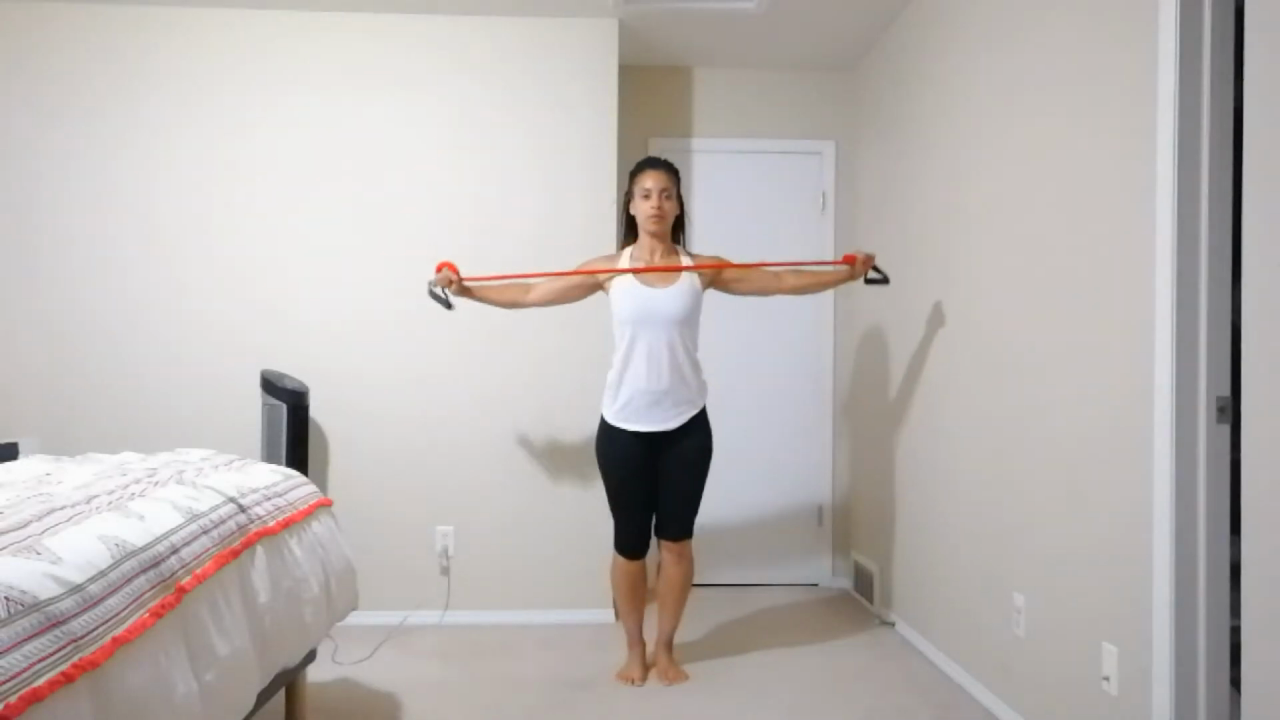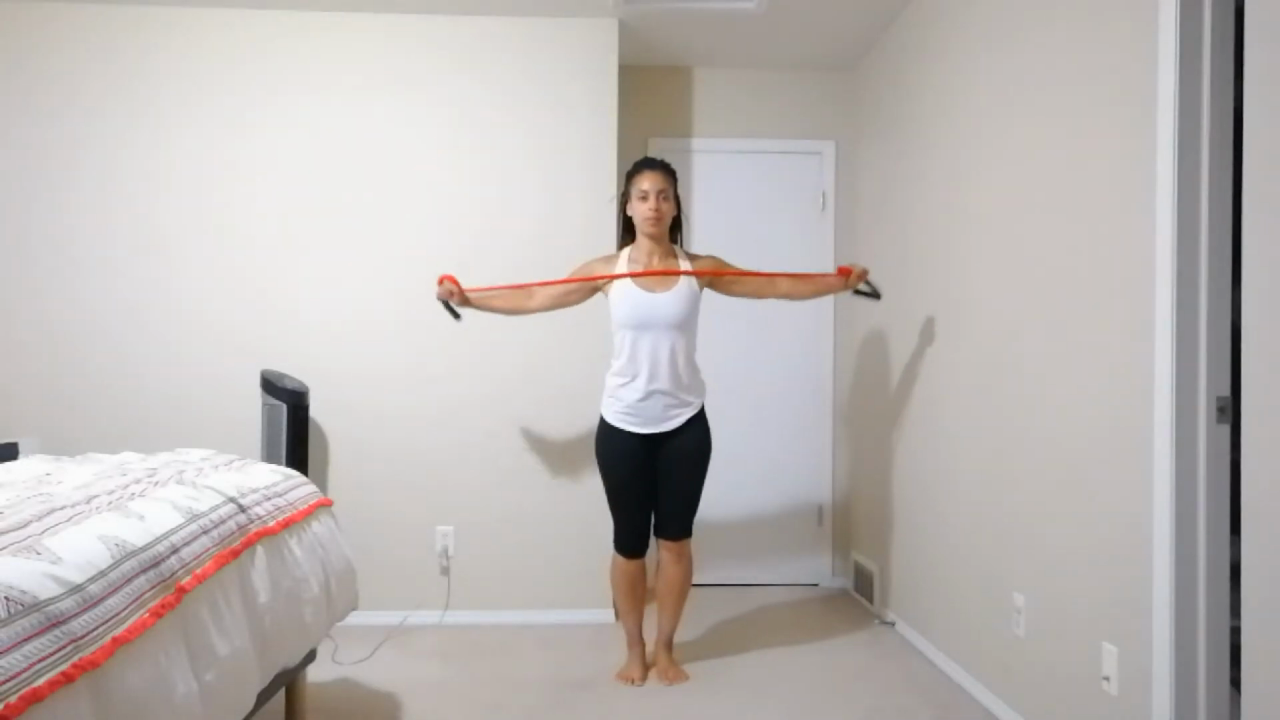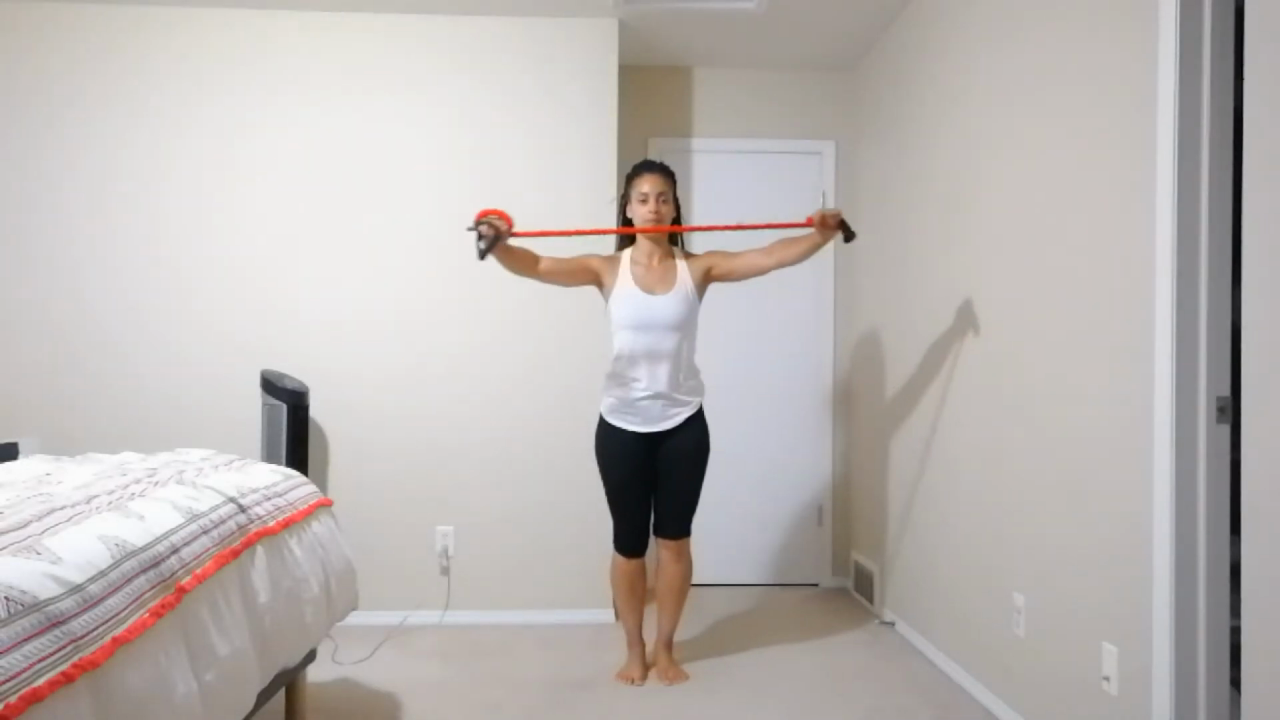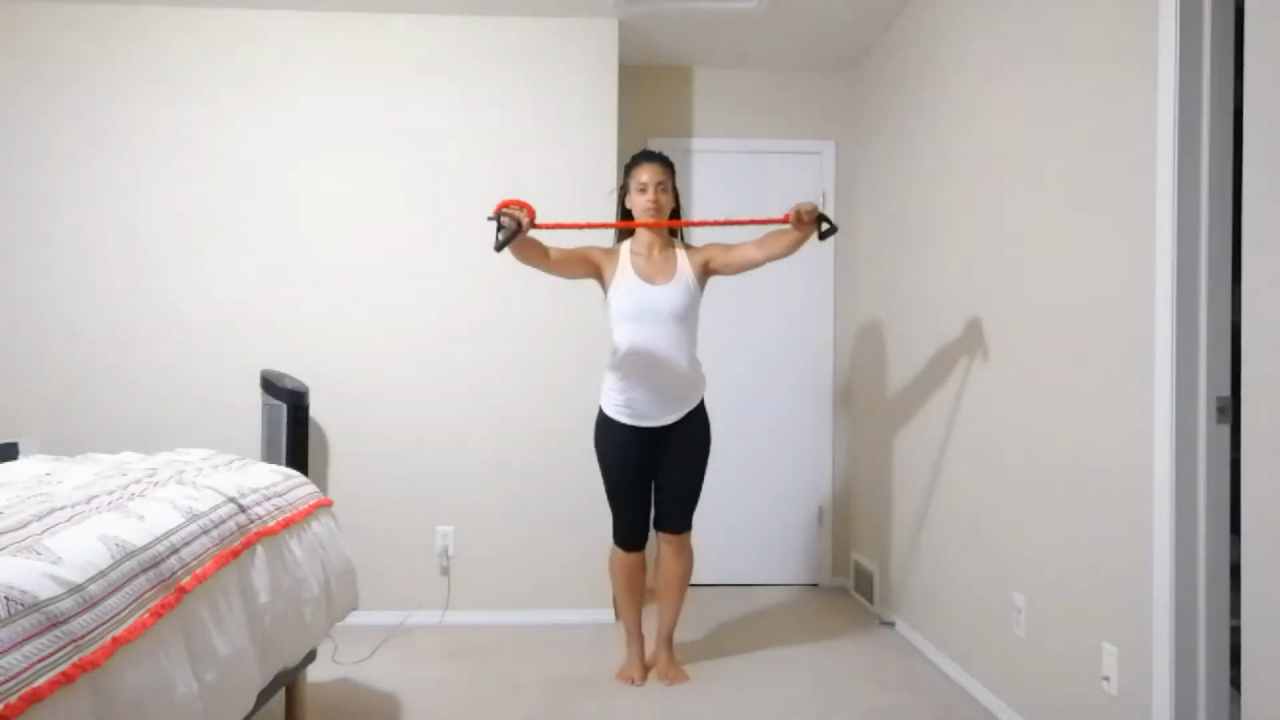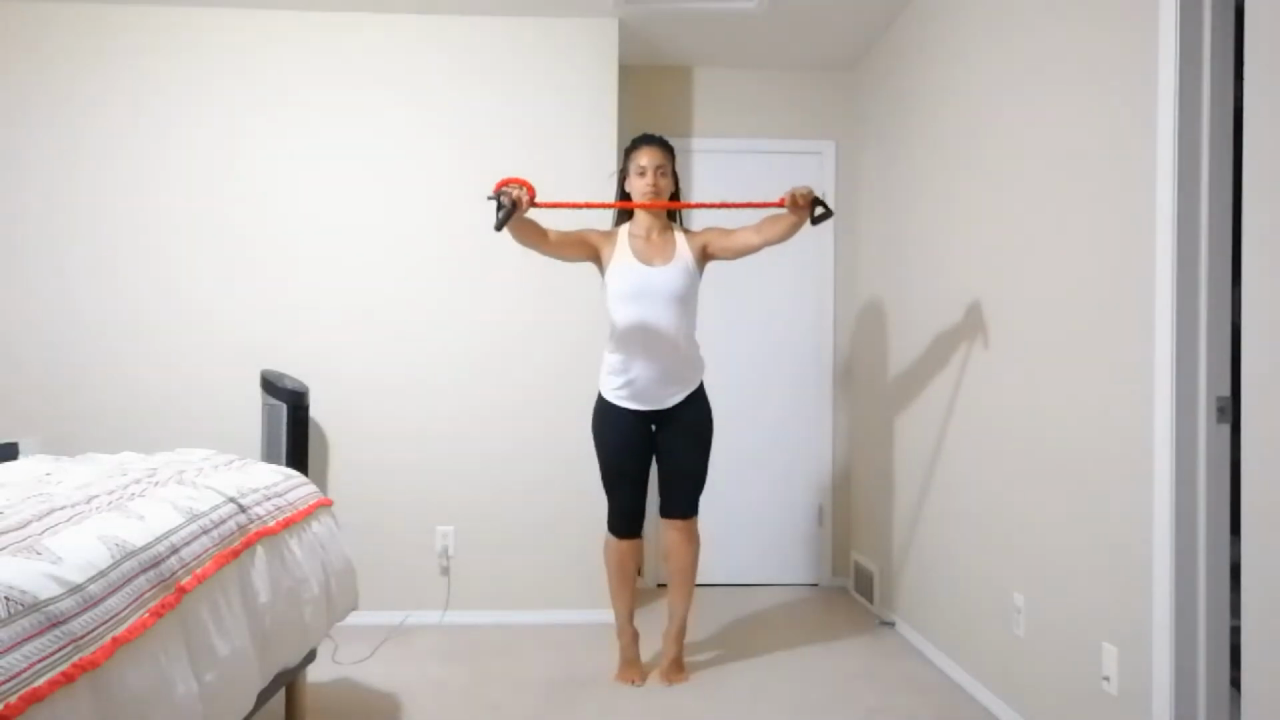
dt=0.5s
person 1, frame 1
left shoulder: (702, 268)
right shoulder: (608, 269)
left elbow: (780, 282)
right elbow: (532, 294)
left wrist: (843, 276)
right wrist: (467, 291)
left hip: (686, 426)
right hip: (623, 426)
left knee: (676, 541)
right knee: (630, 544)
left ankle: (665, 649)
right ankle: (634, 650)
person 1, frame 2
left shoulder: (699, 268)
right shoulder: (606, 270)
left elbow: (774, 286)
right elbow: (533, 298)
left wrist: (838, 284)
right wrist: (468, 299)
left hip: (684, 426)
right hip: (623, 427)
left knee: (675, 540)
right knee: (629, 543)
left ankle: (665, 648)
right ankle: (634, 649)
person 1, frame 3
left shoulder: (699, 268)
right shoulder: (606, 268)
left elbow: (772, 257)
right elbow: (535, 267)
left wrist: (821, 234)
right wrist: (499, 245)
left hip: (683, 424)
right hip: (623, 425)
left knee: (674, 539)
right knee: (628, 543)
left ankle: (665, 648)
right ankle: (634, 649)
person 1, frame 4
left shoulder: (698, 259)
right shoulder: (606, 260)
left elbow: (764, 250)
right elbow: (542, 258)
left wrist: (802, 230)
right wrist: (517, 235)
left hip: (685, 418)
right hip: (622, 419)
left knee: (675, 534)
right knee: (628, 536)
left ankle: (665, 647)
right ankle: (633, 648)
person 1, frame 5
left shoulder: (697, 243)
right shoulder: (604, 244)
left elbow: (760, 235)
right elbow: (541, 239)
left wrist: (798, 214)
right wrist: (516, 216)
left hip: (684, 402)
right hip: (621, 403)
left knee: (681, 517)
right knee: (624, 523)
left ankle: (675, 642)
right ankle: (627, 643)
